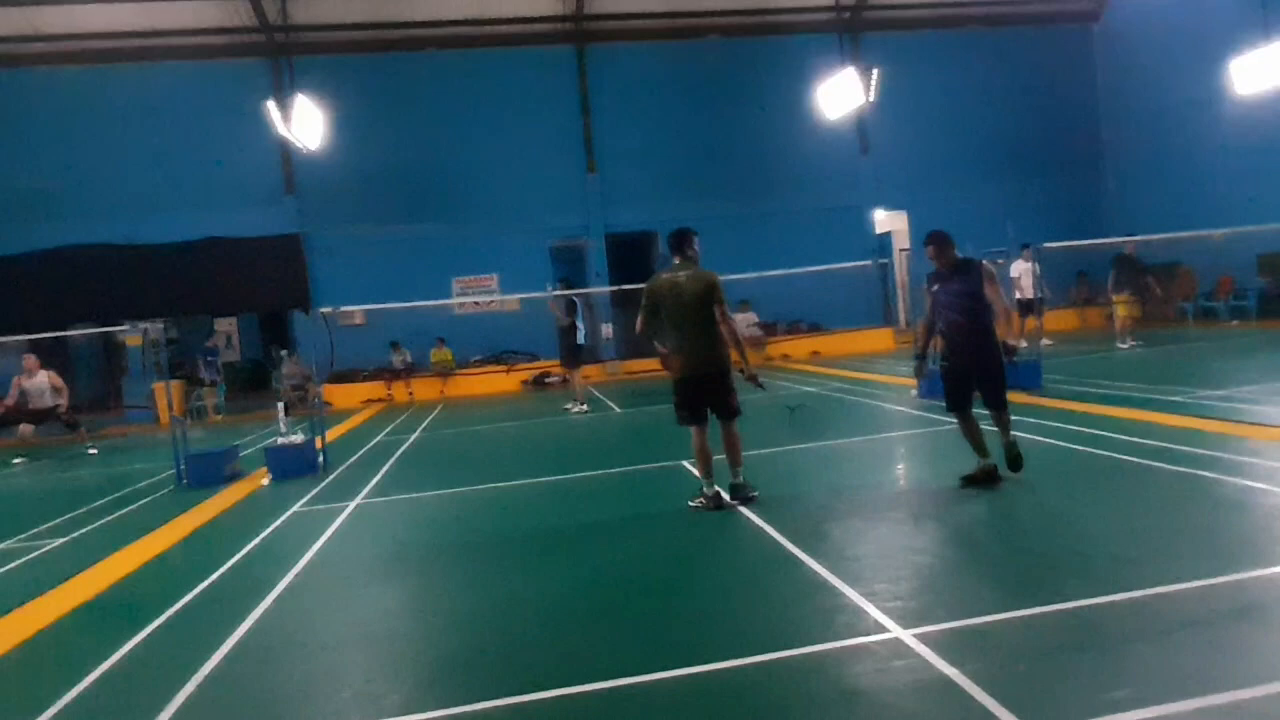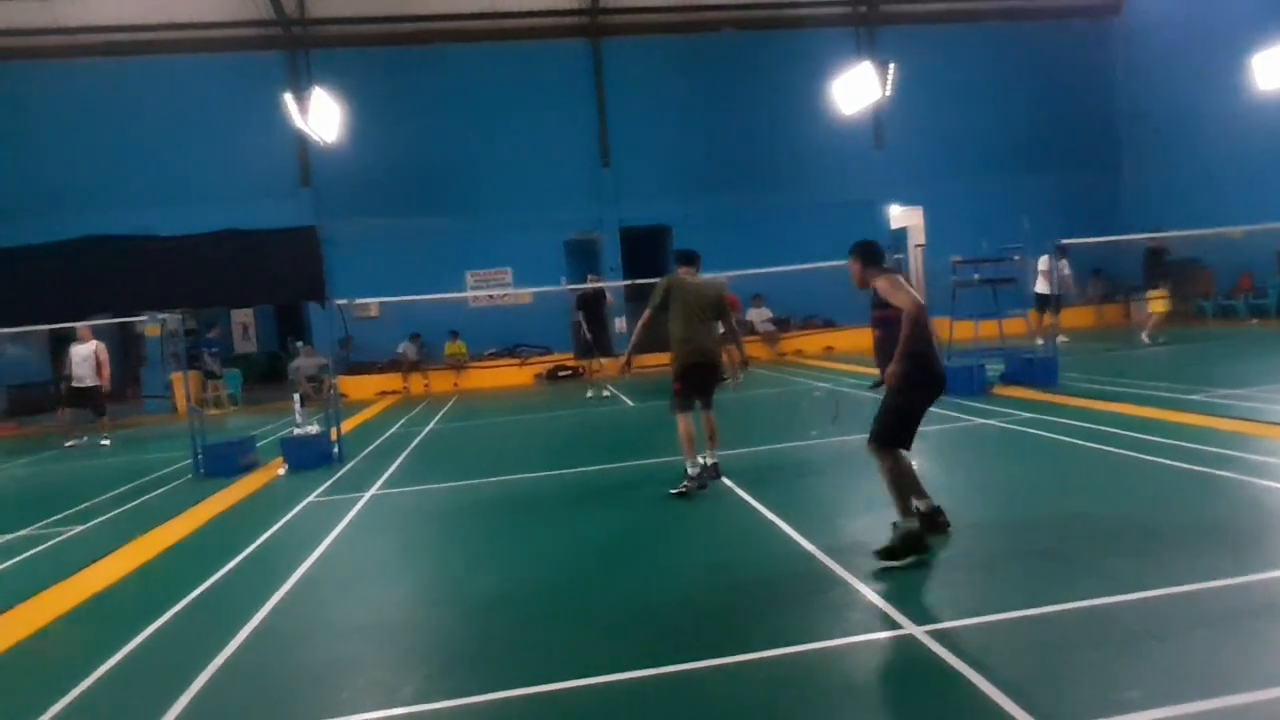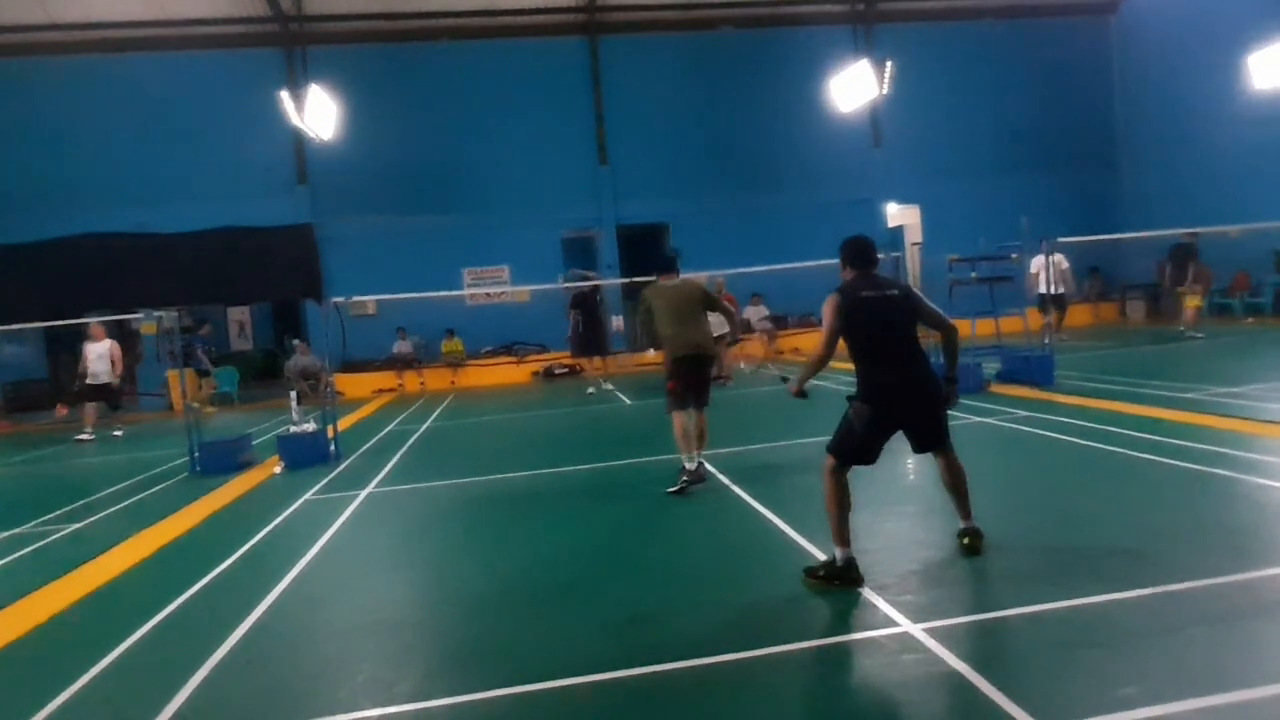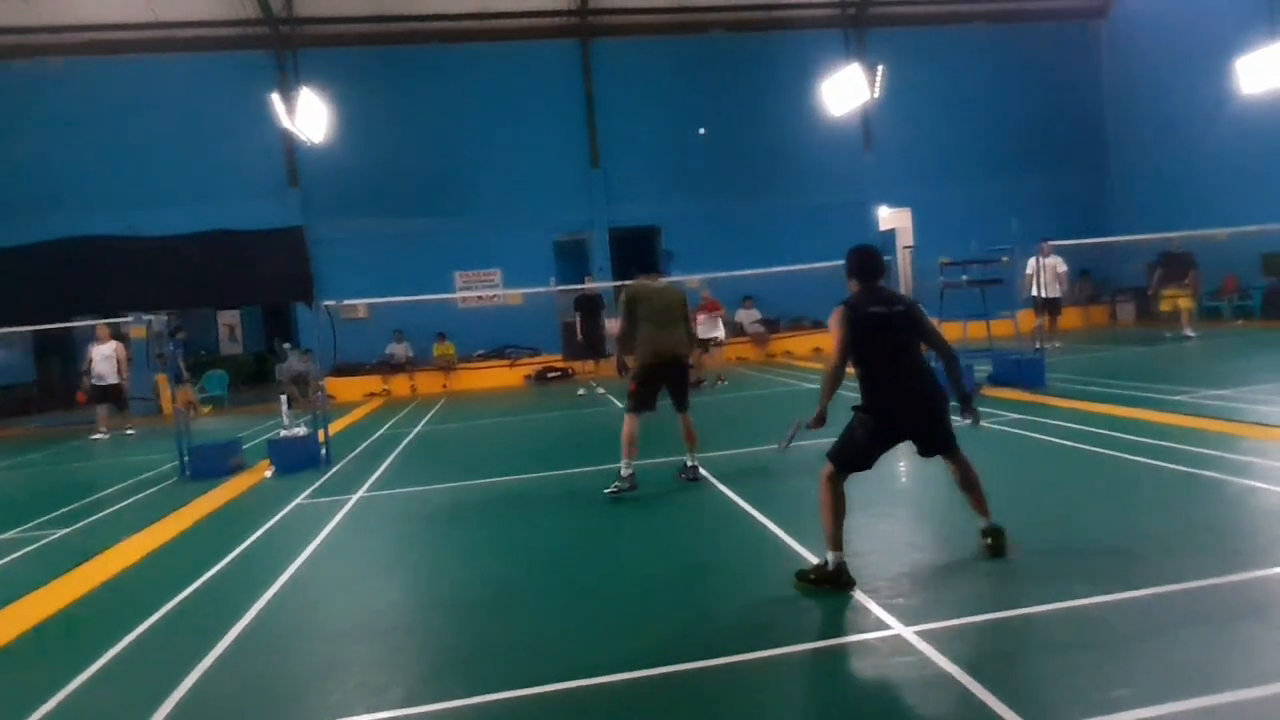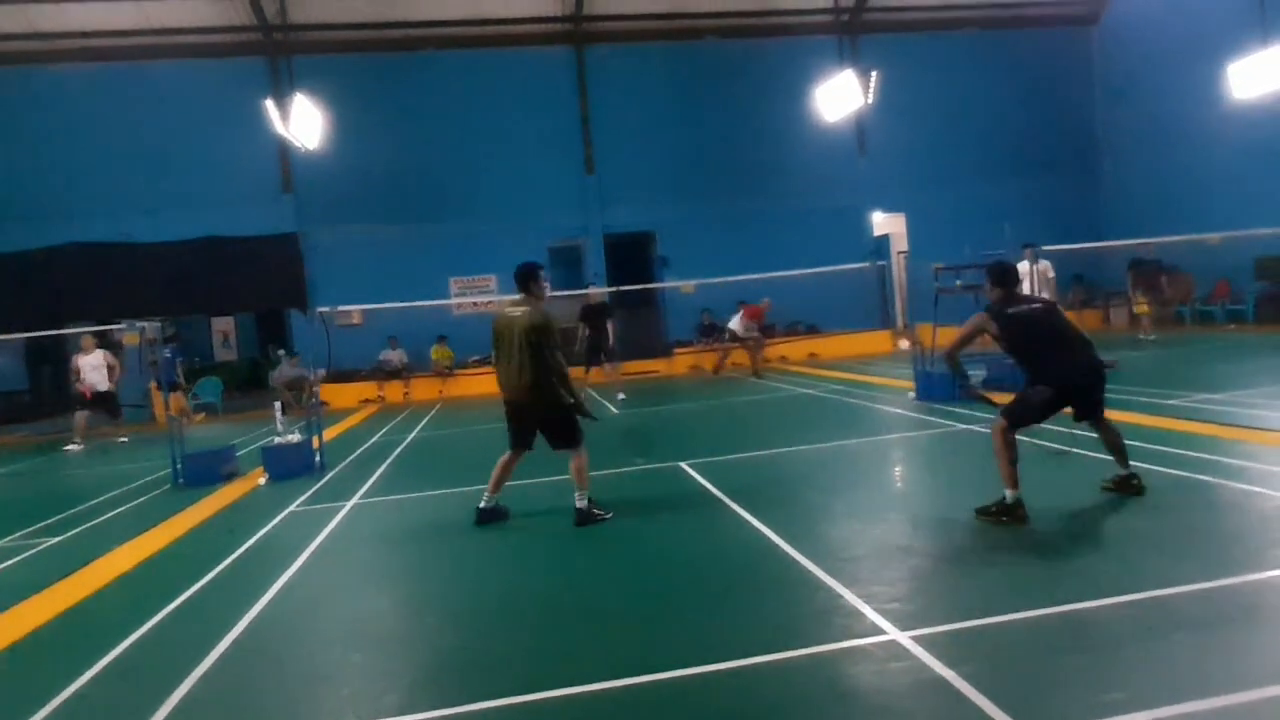
dt=1s
person 1, frame 1
left shoulder: (980, 270)
right shoulder: (933, 280)
left elbow: (1000, 306)
right elbow: (929, 320)
right wrist: (920, 355)
left hip: (983, 350)
right hip: (953, 356)
left knee: (997, 407)
right knee: (961, 412)
left ankle: (1008, 441)
right ankle: (986, 466)
person 1, frame 2
left shoulder: (885, 281)
right shoulder: (894, 284)
left elbow: (915, 309)
right elbow: (917, 321)
left wrist: (898, 361)
left hip: (913, 379)
right hip: (919, 377)
left knee: (884, 446)
right knee: (883, 446)
left ankle: (910, 530)
right ankle: (927, 512)
person 1, frame 3
left shoulder: (839, 299)
right shoulder: (903, 291)
left elbow: (824, 353)
right elbow: (949, 330)
left wrist: (800, 382)
right wrist: (950, 379)
left hip: (876, 398)
right hip: (923, 390)
left knee: (834, 468)
right knee: (944, 453)
left ankle: (842, 563)
right ankle: (969, 530)
person 1, frame 4
left shoulder: (845, 313)
right shoulder: (907, 306)
left elbow: (837, 366)
right elbow: (946, 352)
left wrist: (821, 409)
right wrist: (964, 396)
left hip: (880, 409)
right hip: (926, 402)
left knee: (831, 476)
right knee: (954, 457)
left ankle: (833, 566)
right ankle: (989, 528)
person 1, frame 5
left shoulder: (988, 317)
right shoulder: (1046, 305)
left elbow: (951, 351)
right elbow: (1081, 340)
left wrist: (958, 371)
right wrist: (1091, 363)
left hip: (1052, 381)
right hip: (1089, 371)
left knee: (1001, 428)
right knee: (1097, 421)
left ankle: (1011, 503)
right ankle: (1128, 477)
person 2, frame 1
left shoulder: (656, 285)
right shoulder: (708, 279)
left elbow: (641, 329)
right elbow: (725, 323)
left wrist: (661, 349)
right wrist: (746, 363)
left hip: (683, 367)
right hip: (716, 363)
left knee: (698, 429)
right knee: (728, 423)
left ankle: (710, 493)
right ankle: (738, 483)
person 2, frame 2
left shoulder: (669, 284)
right shoulder: (714, 288)
left elbow: (644, 320)
right elbow: (730, 326)
left wrist: (628, 353)
right wrist: (742, 354)
left hip: (685, 355)
right hip: (711, 354)
left knee: (683, 413)
right knee: (707, 407)
left ankle: (694, 473)
right ankle: (711, 462)
person 2, frame 3
left shoulder: (649, 293)
right shoulder: (695, 286)
left elbow: (645, 326)
right elbow: (729, 312)
left wrist: (651, 343)
right wrist: (734, 334)
left hip: (677, 352)
right hip: (705, 349)
left knee: (679, 410)
right knee: (699, 408)
left ankle: (690, 467)
right ankle: (697, 461)
person 2, frame 4
left shoulder: (631, 291)
right shoulder: (676, 292)
left elbow: (622, 331)
right elbow: (689, 331)
right wrist: (687, 353)
left hip: (648, 358)
right hip: (678, 357)
left knee: (632, 414)
right knee: (683, 412)
left ankle: (626, 474)
right ankle: (691, 464)
person 2, frame 5
left shoulder: (500, 317)
right shoulder: (540, 316)
left elbow: (496, 361)
right elbow: (556, 363)
right wrist: (576, 398)
left hip: (513, 397)
right hip: (544, 395)
left knee: (515, 451)
right knee: (576, 446)
left ankle: (486, 505)
right ankle: (583, 506)
